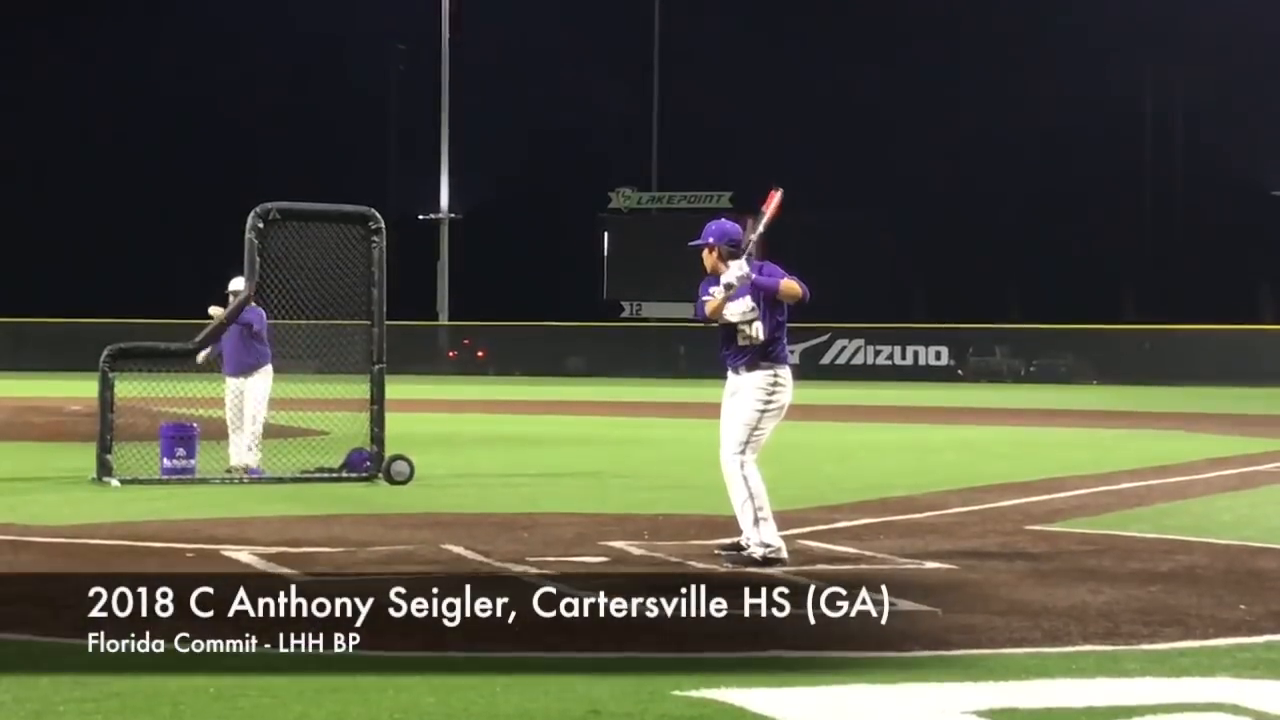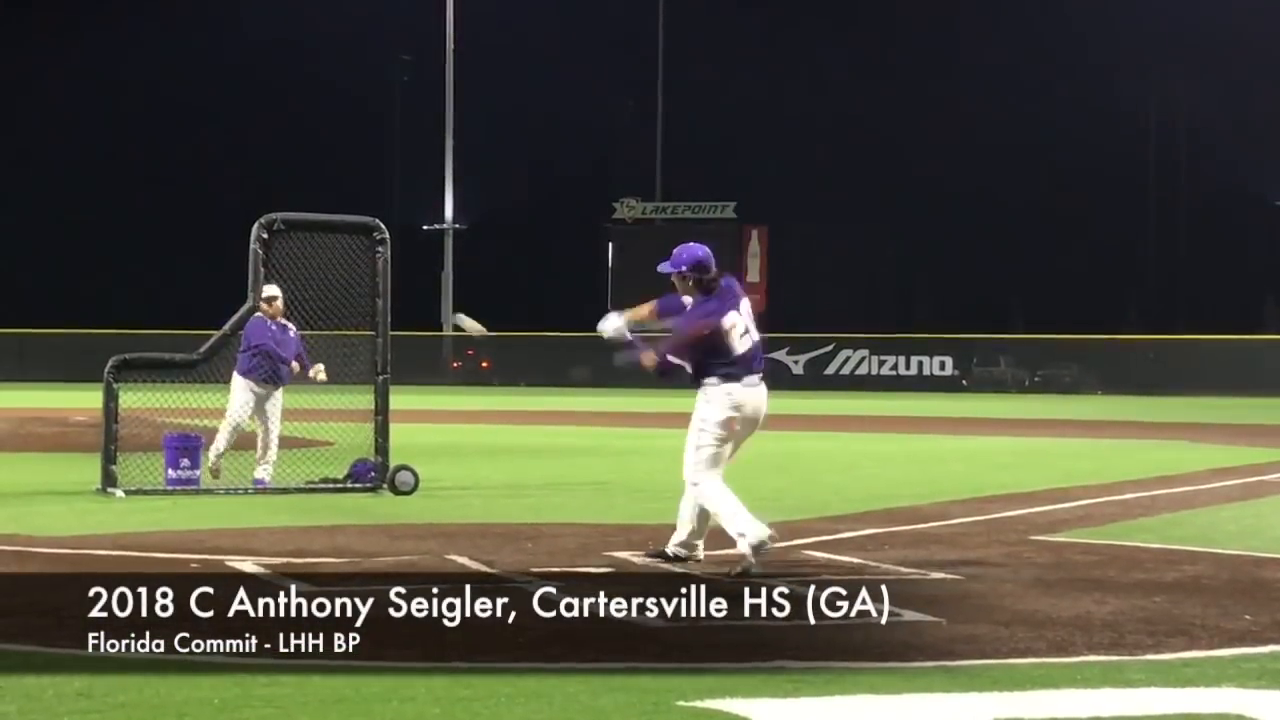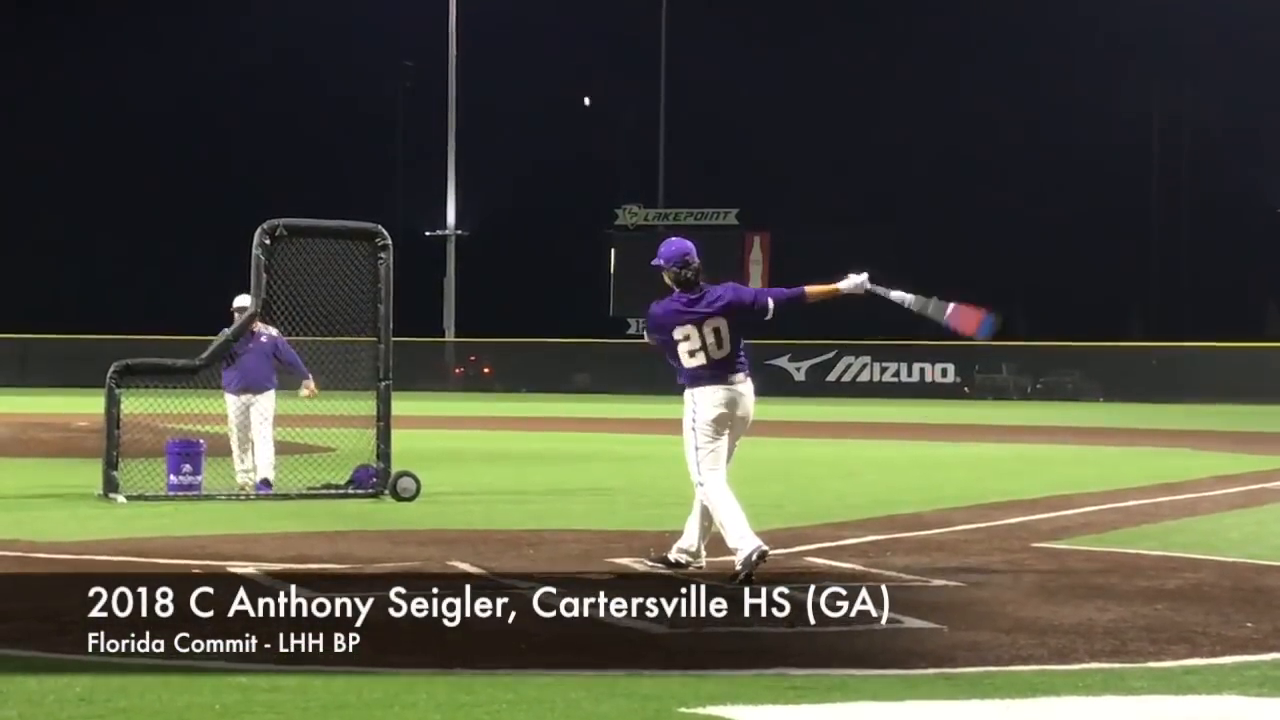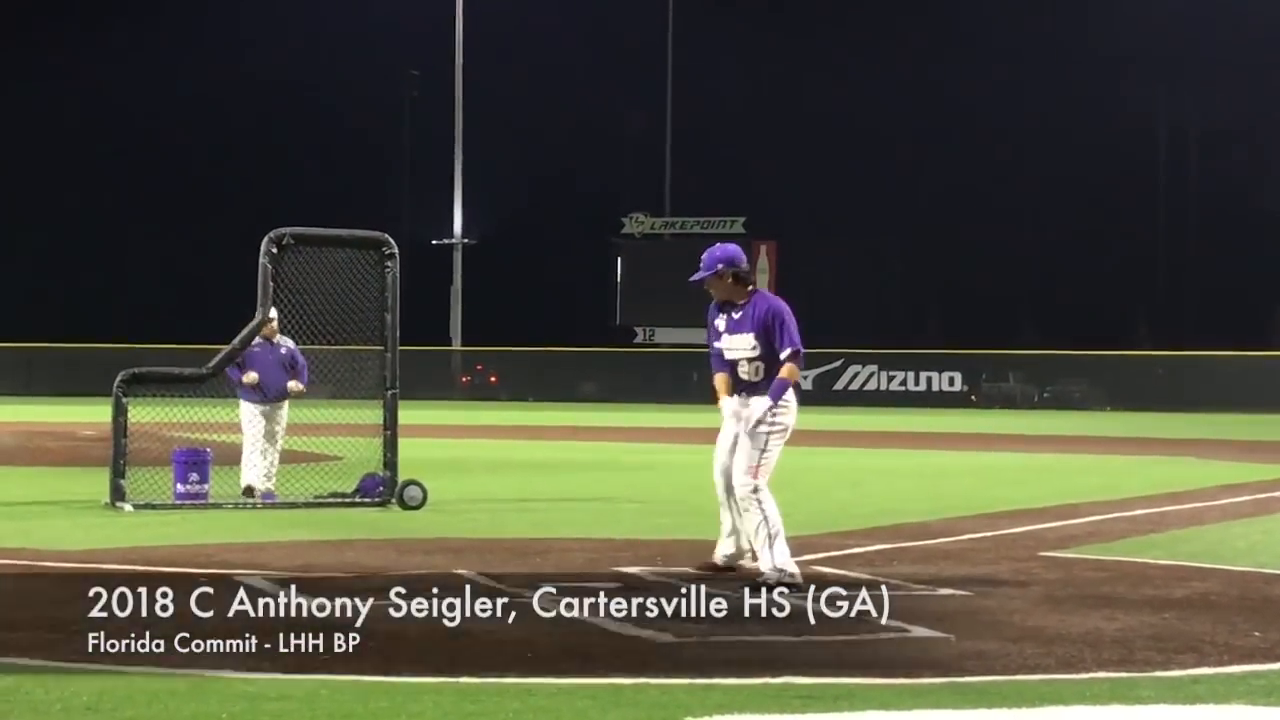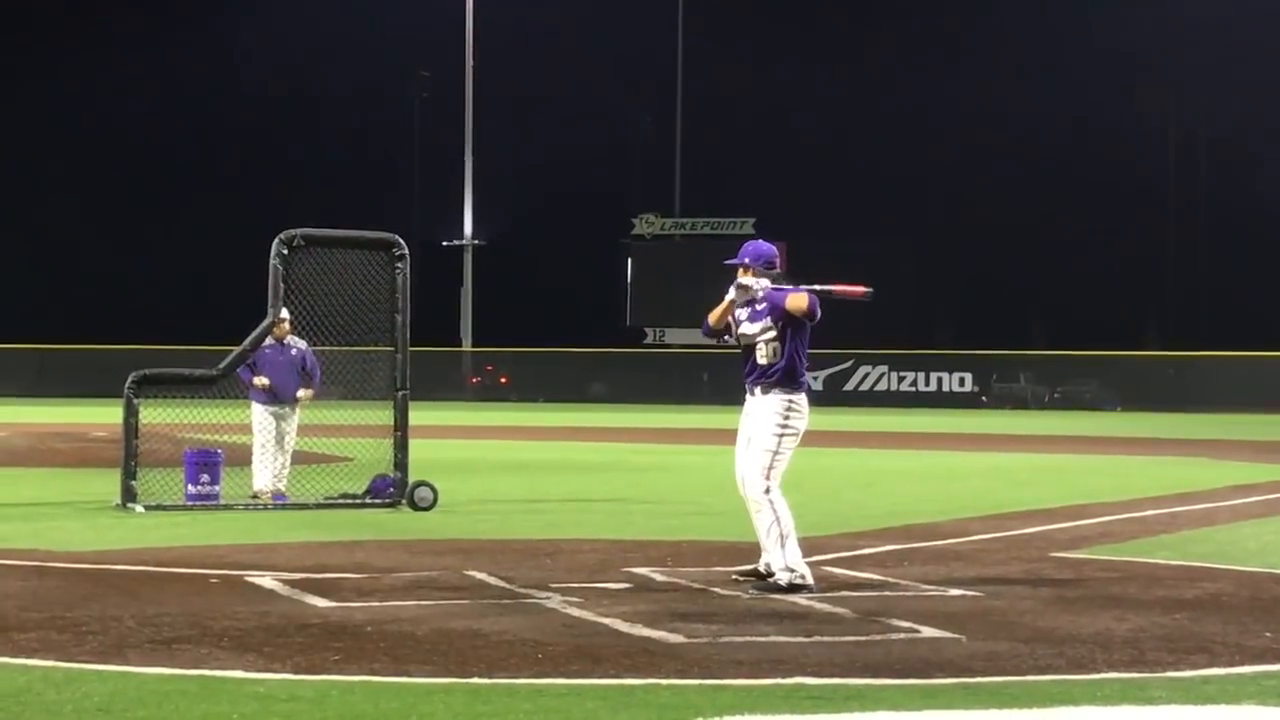
dt=1s
person 1, frame 1
left shoulder: (761, 271)
right shoulder: (710, 285)
left elbow: (799, 293)
right elbow: (707, 314)
left wrist: (751, 280)
right wrist: (726, 290)
left hip: (767, 379)
right hip: (736, 379)
left knee: (736, 455)
right knee: (732, 458)
left ankle: (768, 547)
right ankle: (753, 536)
person 1, frame 2
left shoulder: (706, 311)
right shoulder: (728, 286)
left elbow: (672, 354)
right elbow: (666, 304)
right wrist: (624, 319)
left hip: (724, 393)
right hip: (753, 393)
left knee: (701, 477)
right knee: (705, 470)
left ankle: (753, 536)
right ankle: (684, 542)
person 1, frame 3
left shoulder: (660, 313)
right shoulder: (729, 296)
left elbow: (654, 336)
right elbow: (788, 296)
right wrist: (841, 287)
left hip: (704, 399)
right hip: (741, 392)
left knee: (709, 480)
right knee: (712, 475)
left ankle: (748, 549)
right ankle: (688, 550)
person 1, frame 4
left shoulder: (771, 307)
right shoulder: (718, 311)
left elbow: (793, 360)
right elbow: (718, 362)
left wrist: (768, 401)
right wrist: (726, 400)
left hip: (772, 405)
right hip: (740, 403)
left knee: (748, 483)
right knee: (725, 475)
left ankle: (780, 570)
right ankle: (731, 552)
person 1, frame 5
left shoulder: (787, 299)
right shoulder: (743, 306)
left elbow: (811, 306)
right elbow: (710, 328)
left wrist: (766, 294)
right wrist: (733, 297)
left hip: (782, 404)
right hip: (754, 401)
left knee: (761, 484)
right knee: (747, 481)
left ankle: (794, 573)
right ankle: (773, 561)
person 2, frame 1
left shoulder: (254, 312)
right shoulder: (235, 315)
left elbow: (248, 321)
left wrist: (225, 314)
right wrist: (210, 351)
left hip: (256, 374)
right hip: (233, 377)
left knee: (253, 417)
right knee: (235, 422)
left ankle: (250, 463)
right ankle: (237, 463)
person 2, frame 2
left shoulder: (290, 329)
right shoulder: (257, 322)
left elbow: (300, 354)
right elbow: (266, 347)
left wrist: (312, 369)
right wrist: (288, 362)
left hip: (274, 388)
right hip: (247, 382)
left knee: (270, 431)
right knee: (235, 420)
left ankle: (263, 476)
right ankle: (215, 458)
person 2, frame 3
left shoulder: (271, 334)
left elbow: (290, 356)
left wrist: (307, 378)
right wrist: (236, 338)
left hip: (264, 394)
right hip: (236, 395)
left knee: (263, 434)
right knee: (240, 439)
left ankle: (265, 479)
right ankle: (247, 481)
person 2, frame 4
left shoulder: (289, 346)
right shoulder: (246, 344)
left elbow: (301, 368)
right elbow: (230, 365)
left wrist: (300, 383)
right wrist: (241, 378)
left hip: (279, 404)
right hip: (251, 403)
left knee: (273, 446)
right knee: (252, 443)
left ankle: (267, 487)
right ankle: (250, 486)
person 2, frame 5
left shoulder: (301, 346)
right shoulder: (258, 345)
left elbow: (313, 370)
right elbow: (242, 366)
left wrist: (310, 389)
right wrist: (253, 380)
left hip: (290, 406)
right hip: (263, 405)
left knee: (285, 448)
right knee: (263, 446)
left ankle: (278, 488)
right ankle: (262, 489)
